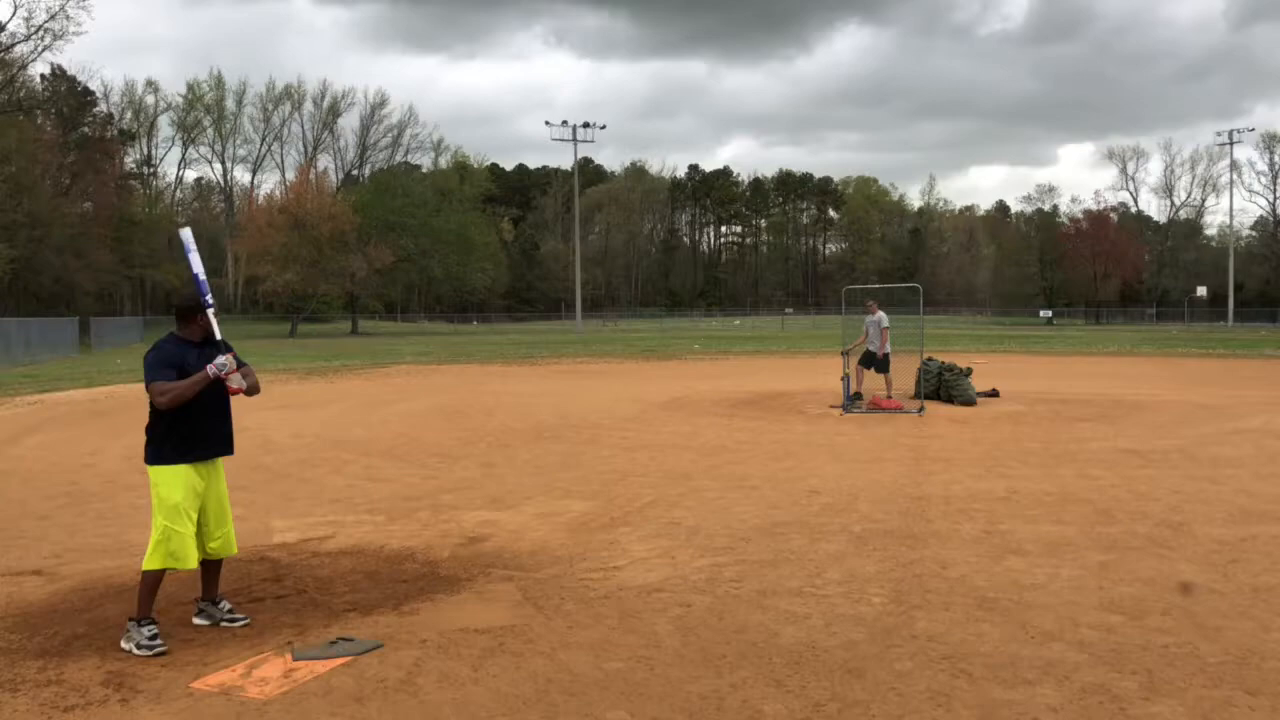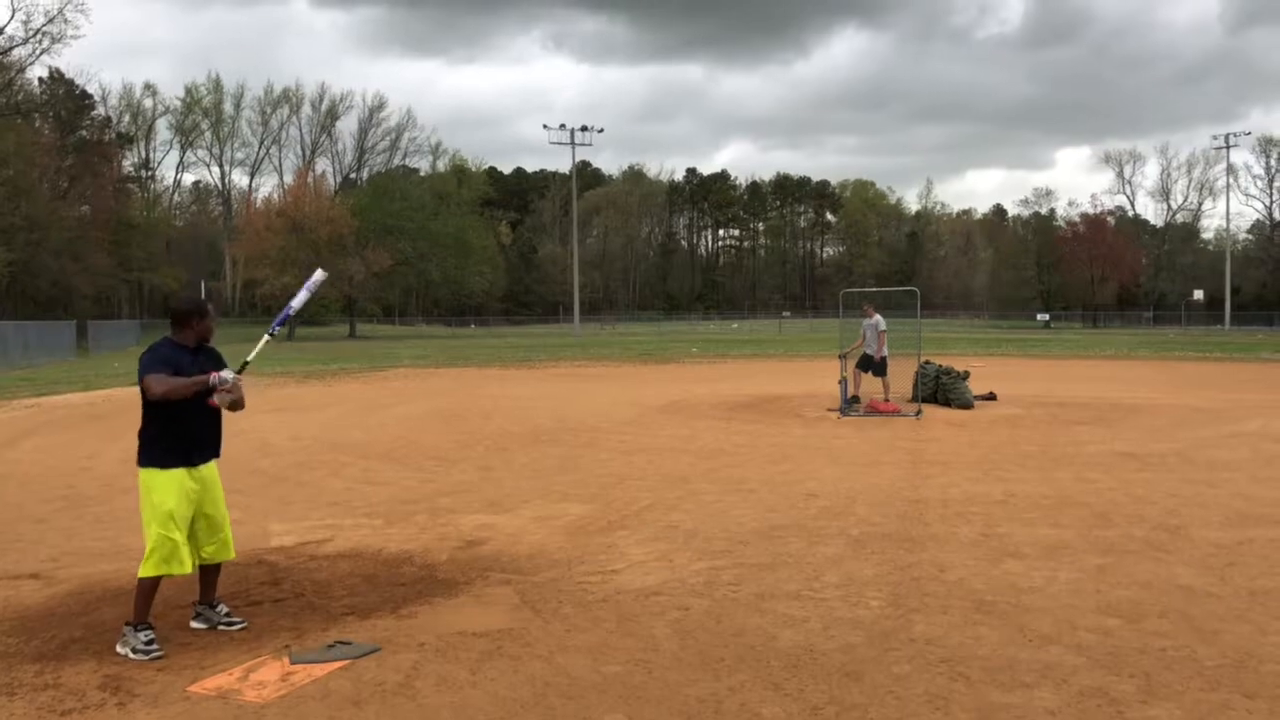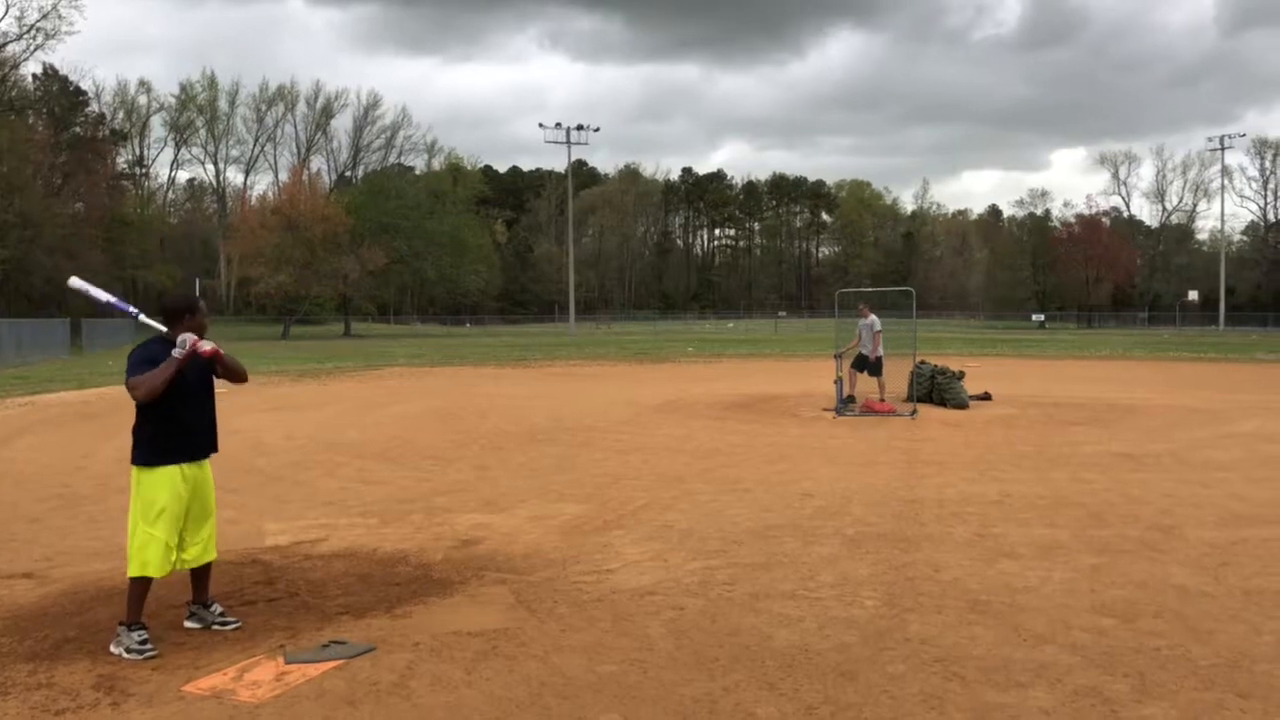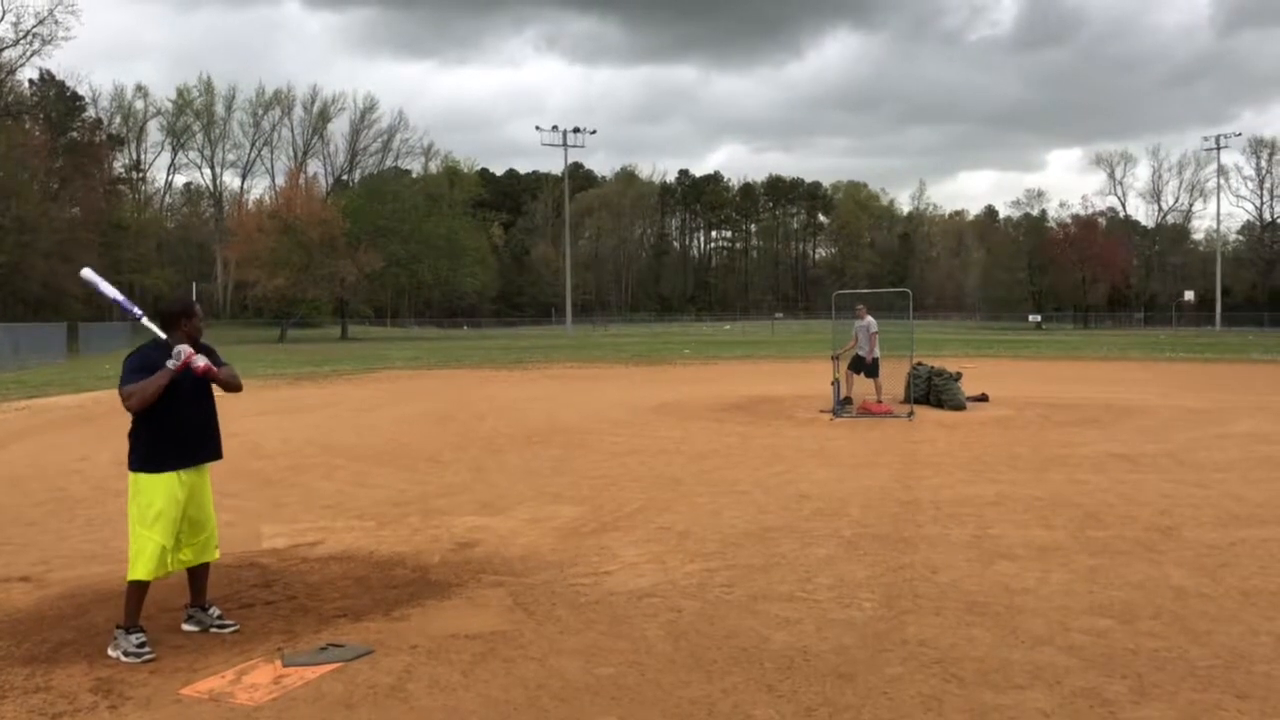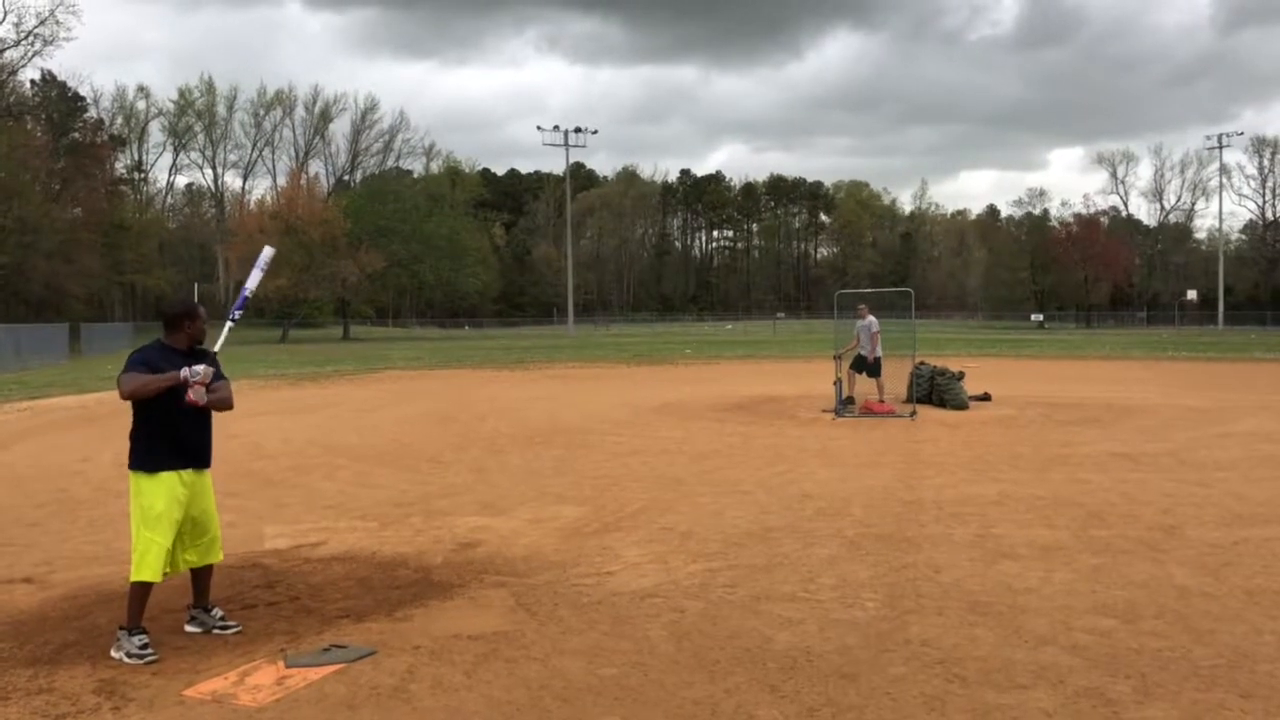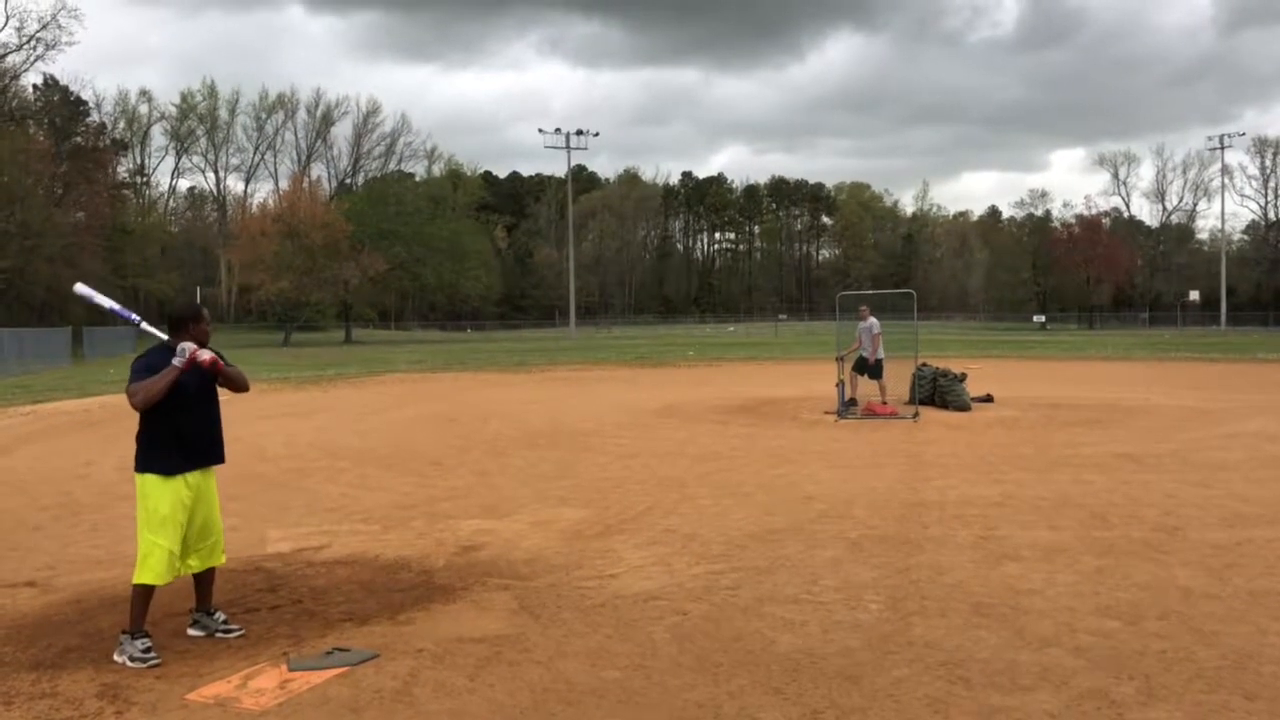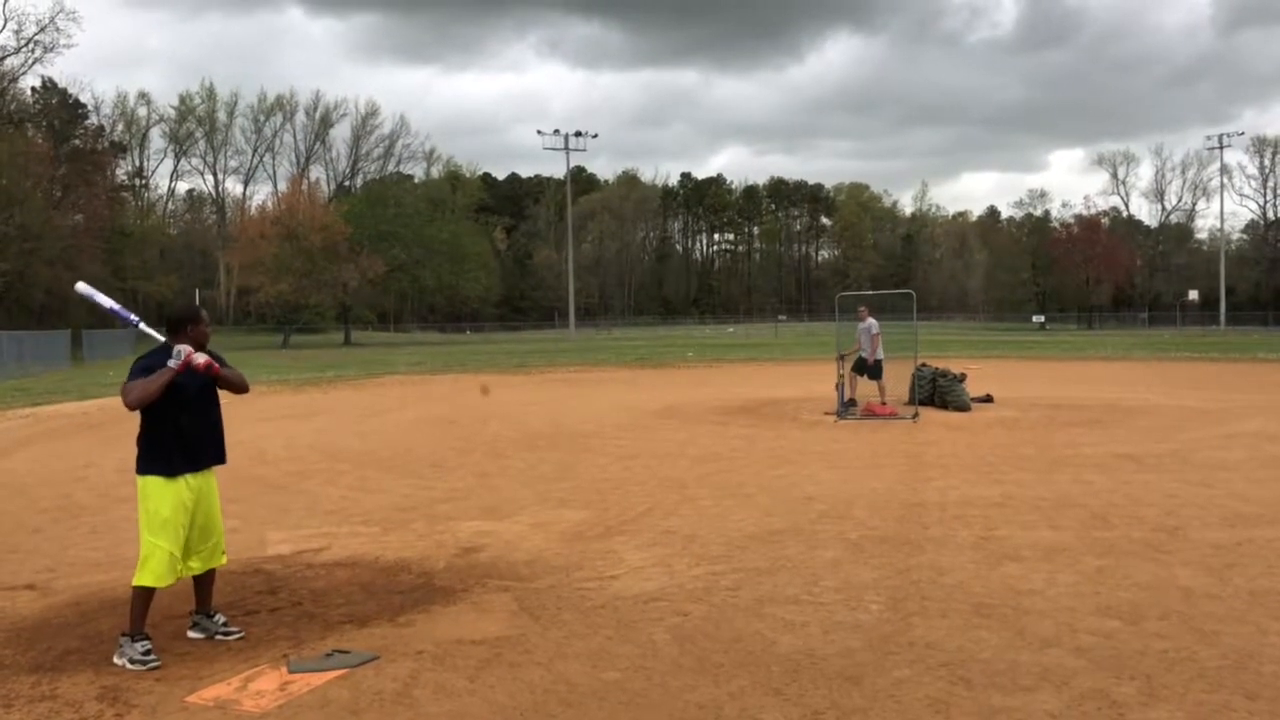
dt=0.3s
person 1, frame 1
left shoulder: (216, 348)
right shoulder: (162, 353)
left elbow: (255, 383)
right elbow: (163, 398)
left wrist: (242, 382)
right wrist: (210, 373)
left hip: (210, 458)
right hip: (172, 462)
left knee: (217, 533)
right knee: (168, 540)
left ankle: (209, 604)
right ankle: (139, 624)
person 1, frame 2
left shoulder: (210, 355)
right shoulder: (157, 355)
left elbow: (238, 398)
right elbow: (159, 390)
left wrist: (228, 397)
right wrist: (210, 381)
left hip: (203, 463)
right hip: (164, 467)
left knee: (215, 537)
right knee: (163, 547)
left ankle: (206, 608)
right ankle: (135, 629)
person 1, frame 3
left shoulder: (203, 351)
right shoulder: (146, 353)
left elbow: (240, 376)
right elbow: (141, 393)
left wrist: (217, 354)
right wrist: (176, 355)
left hip: (197, 460)
right hip: (157, 464)
left knee: (201, 537)
right knee: (151, 546)
left ankle: (200, 608)
right ankle: (129, 629)
person 1, frame 4
left shoulder: (201, 353)
right shoulder: (142, 358)
left elbow: (235, 383)
right elbow: (132, 402)
left wrist: (209, 369)
right wrist: (171, 366)
left hip: (195, 465)
right hip: (154, 469)
left knee: (200, 539)
right knee: (149, 549)
left ankle: (198, 610)
right ankle: (127, 632)
person 1, frame 5
left shoulder: (204, 358)
right shoulder: (146, 357)
left elbow: (227, 399)
right elbow: (127, 389)
left wrist: (205, 396)
right wrist: (182, 375)
left hip: (197, 466)
right hip: (155, 470)
left knee: (204, 539)
right knee: (151, 551)
left ankle: (201, 612)
right ankle: (129, 633)
person 1, frame 6
left shoulder: (207, 358)
right shoulder: (150, 361)
left elbow: (242, 384)
right elbow: (139, 399)
left wrist: (215, 362)
right wrist: (178, 364)
left hip: (202, 467)
right hip: (161, 473)
left knee: (208, 542)
right knee: (156, 554)
left ankle: (204, 615)
right ankle: (132, 637)
person 1, frame 7
left shoulder: (208, 358)
right shoulder: (151, 363)
left elbow: (242, 385)
right elbow: (131, 400)
left wrist: (213, 369)
right wrist: (173, 367)
left hip: (203, 470)
right hip: (163, 476)
left knee: (207, 545)
right knee: (157, 557)
left ankle: (203, 617)
right ankle: (132, 639)
